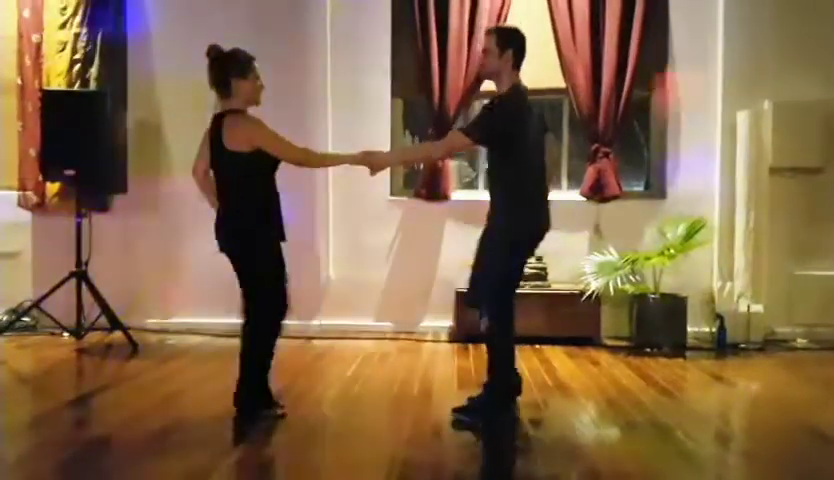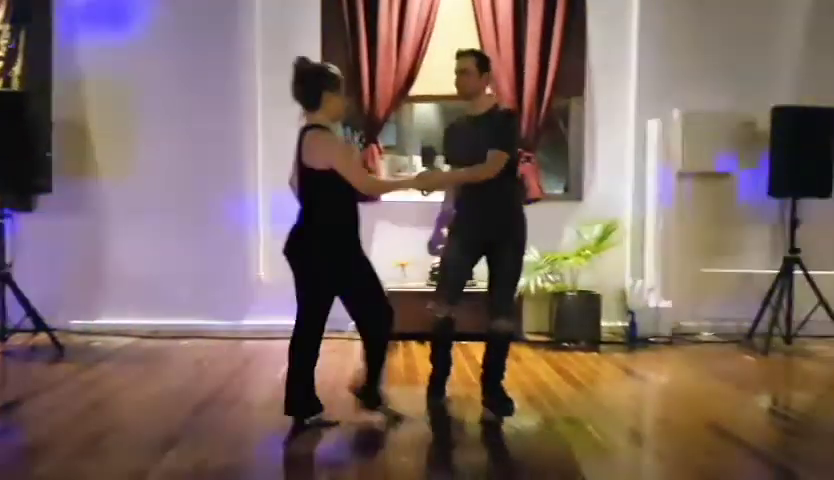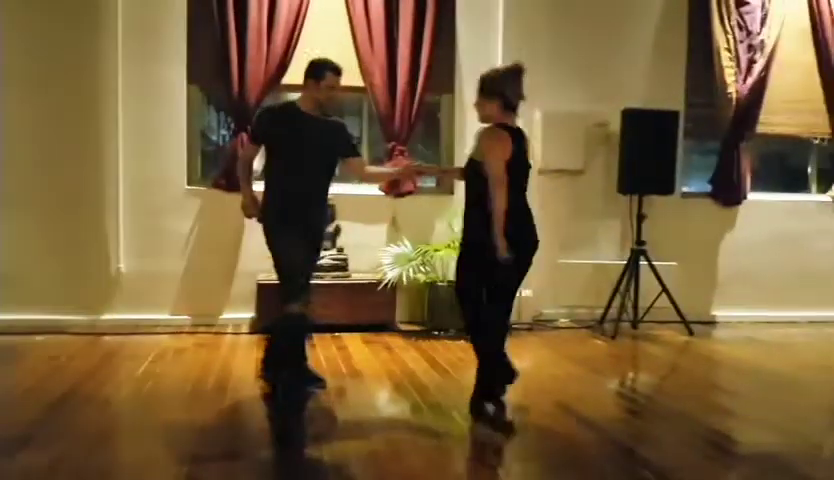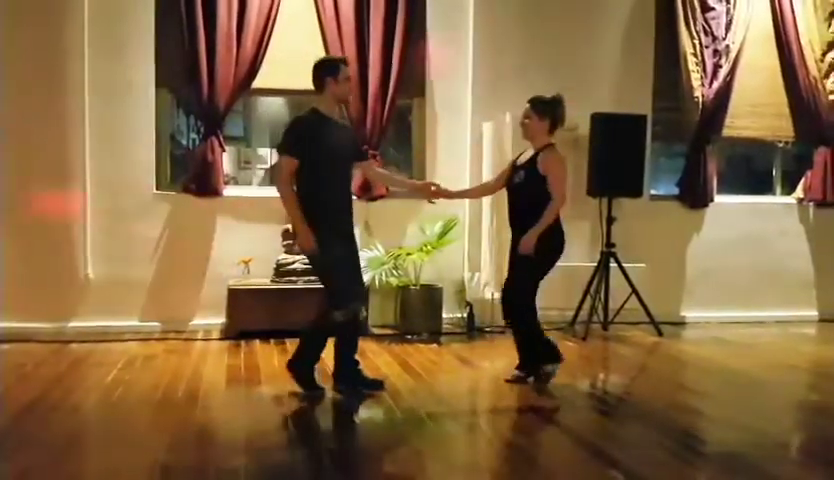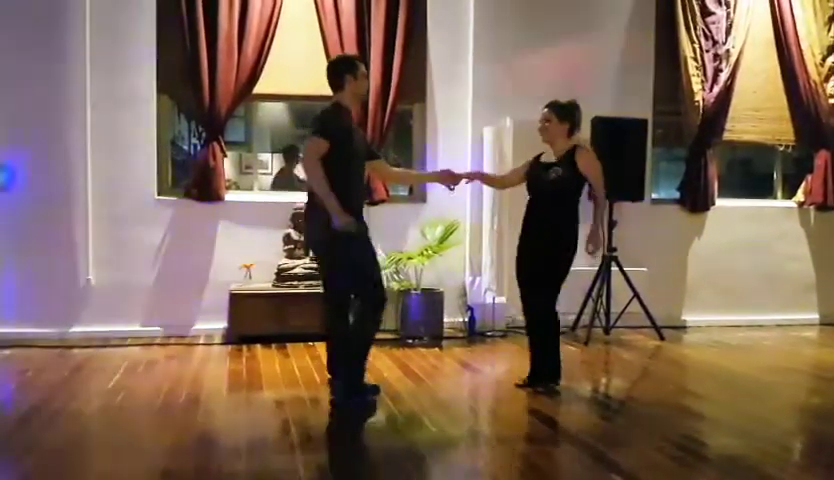
dt=1s
person 1, frame 1
left shoulder: (504, 107)
right shoulder: (520, 103)
left elbow: (448, 147)
right elbow: (538, 158)
left wrist: (389, 158)
left hip: (513, 220)
right hip: (521, 216)
left knee: (493, 301)
right knee: (492, 298)
left ankle: (499, 395)
right ankle: (502, 387)
person 1, frame 2
left shoulder: (505, 120)
right shoulder: (454, 129)
left elbow: (491, 169)
left wrist: (442, 177)
left hip: (505, 229)
right hip: (465, 228)
left knee: (502, 311)
right knee: (444, 302)
left ankle: (492, 385)
right ankle: (437, 380)
person 1, frame 3
left shoulder: (336, 130)
right shoulder: (274, 117)
left elbow: (362, 171)
right elbow: (246, 157)
left wrist: (398, 172)
right wrist: (247, 194)
left hip: (313, 223)
right hip: (280, 219)
left knee: (295, 295)
right knee: (296, 294)
left ankle: (275, 364)
right ankle: (294, 367)
person 1, frame 4
left shoulder: (346, 132)
right shoulder: (303, 126)
left elbow: (372, 171)
right elbow: (283, 179)
left wrist: (414, 185)
right wrist: (301, 228)
left hip: (342, 230)
right hip: (318, 232)
left knee: (353, 302)
right knee: (345, 301)
left ankle: (347, 372)
right ankle: (302, 362)
person 1, frame 5
left shoulder: (350, 127)
right shoulder: (332, 118)
left elbow: (386, 172)
right elbow: (309, 160)
left wrist: (434, 176)
right wrist: (336, 212)
left hip: (341, 227)
right hip: (336, 226)
left knee: (338, 302)
right knee: (372, 298)
left ankle: (344, 380)
right ankle: (347, 380)
person 2, frame 1
left shoulder: (220, 124)
right shoulder: (244, 124)
left elbow: (200, 171)
right elbow: (298, 157)
right wrist: (351, 159)
left hip: (242, 228)
right hip: (251, 231)
left knee: (265, 307)
right knee: (267, 309)
left ankle: (257, 397)
right ankle: (251, 401)
person 2, frame 2
left shoulder: (307, 137)
right shoulder: (325, 139)
left elbow: (298, 185)
right elbow: (366, 185)
right wrist: (412, 181)
left hip: (320, 245)
right hip: (325, 248)
person 2, frame 3
left shoulder: (490, 137)
right shoulder: (518, 137)
left elbow: (498, 186)
left wrist: (498, 236)
left hip: (487, 239)
right hip: (521, 238)
left knee: (473, 307)
right knee: (497, 313)
left ankle: (495, 382)
right ankle: (489, 393)
person 2, frame 4
left shoulder: (550, 157)
right shoulder: (522, 157)
left elbow: (558, 200)
right elbow: (492, 187)
left wrist: (534, 233)
right wrist: (452, 194)
left hip: (543, 241)
right hip: (523, 241)
left knee: (514, 298)
right knee: (521, 300)
left ankle: (546, 356)
right ankle: (532, 365)
person 2, frame 5
left shoulder: (582, 156)
right shoulder: (537, 161)
left elbow: (599, 195)
right elbow: (503, 181)
left wrist: (595, 229)
right wrist: (479, 175)
left hip: (560, 241)
right hip: (531, 239)
left knee: (542, 304)
right knee: (532, 304)
left ankle: (546, 374)
right ankle: (541, 374)
